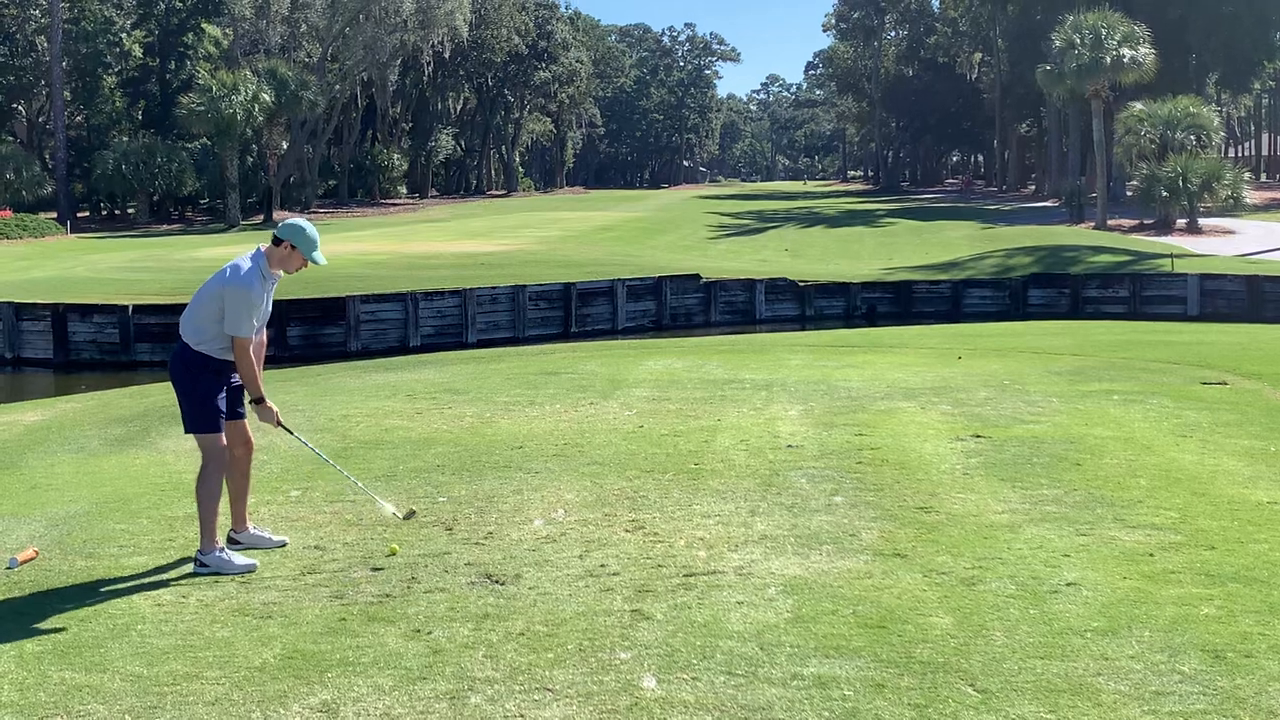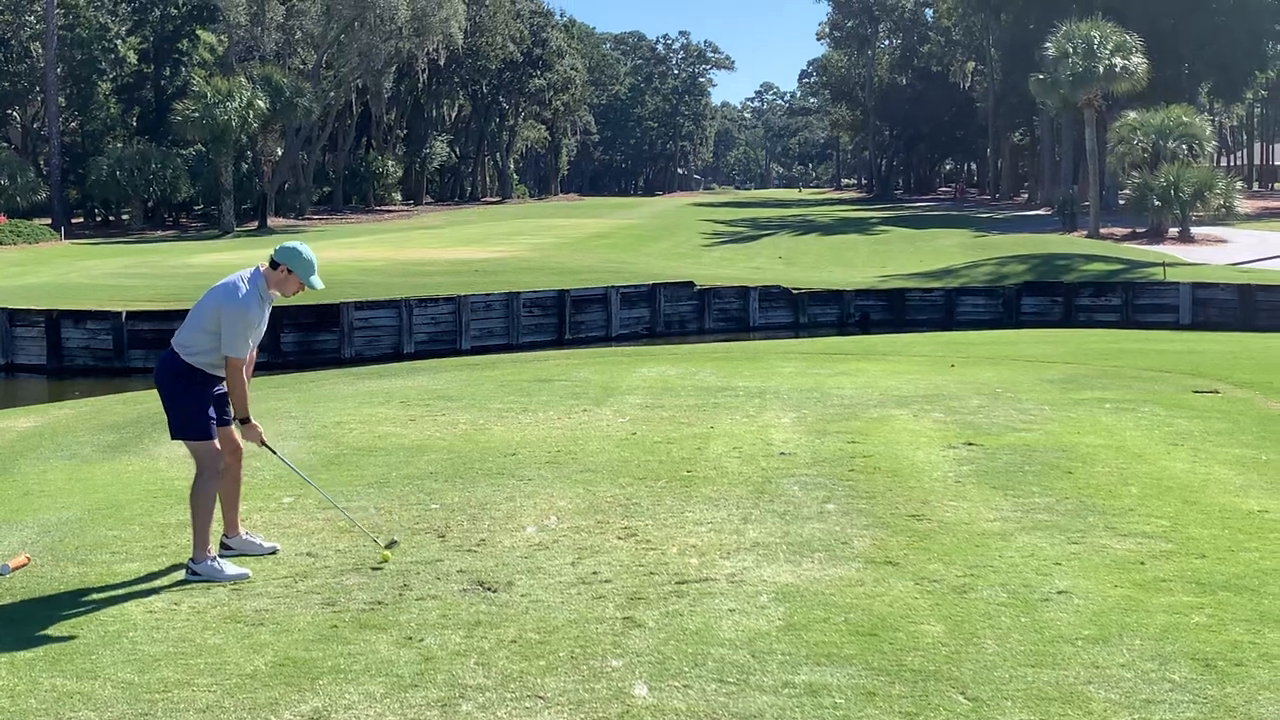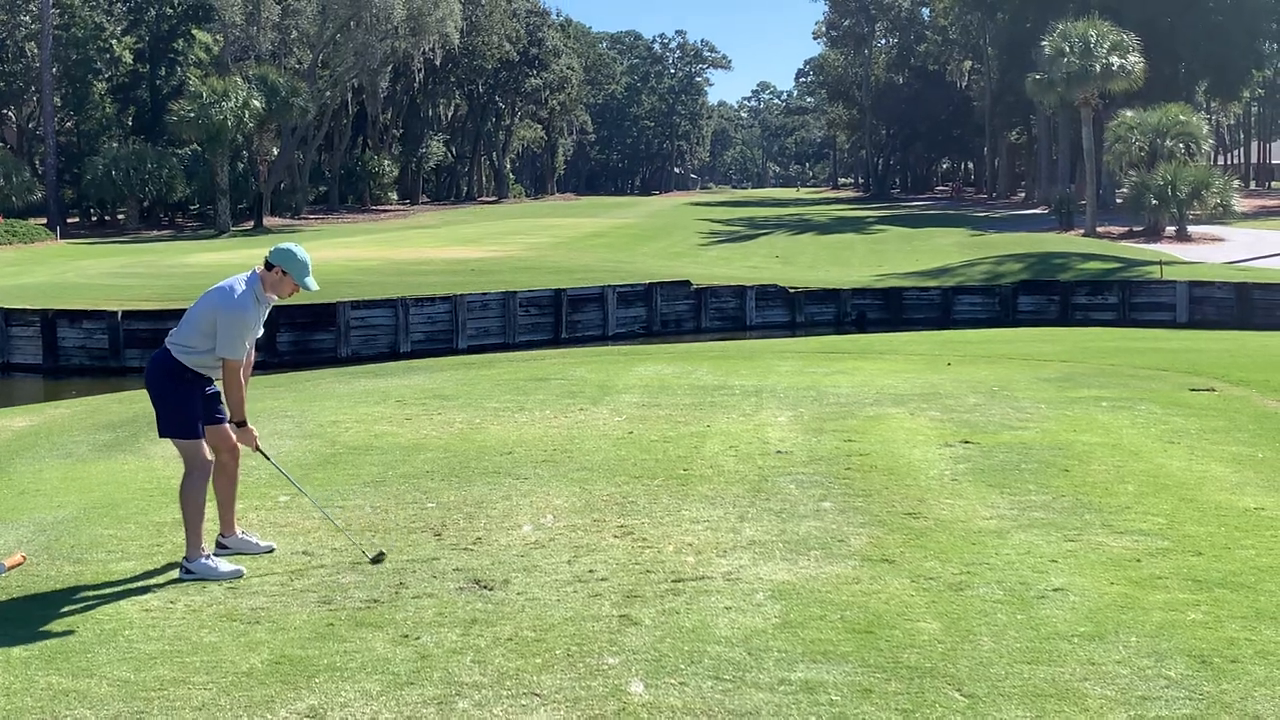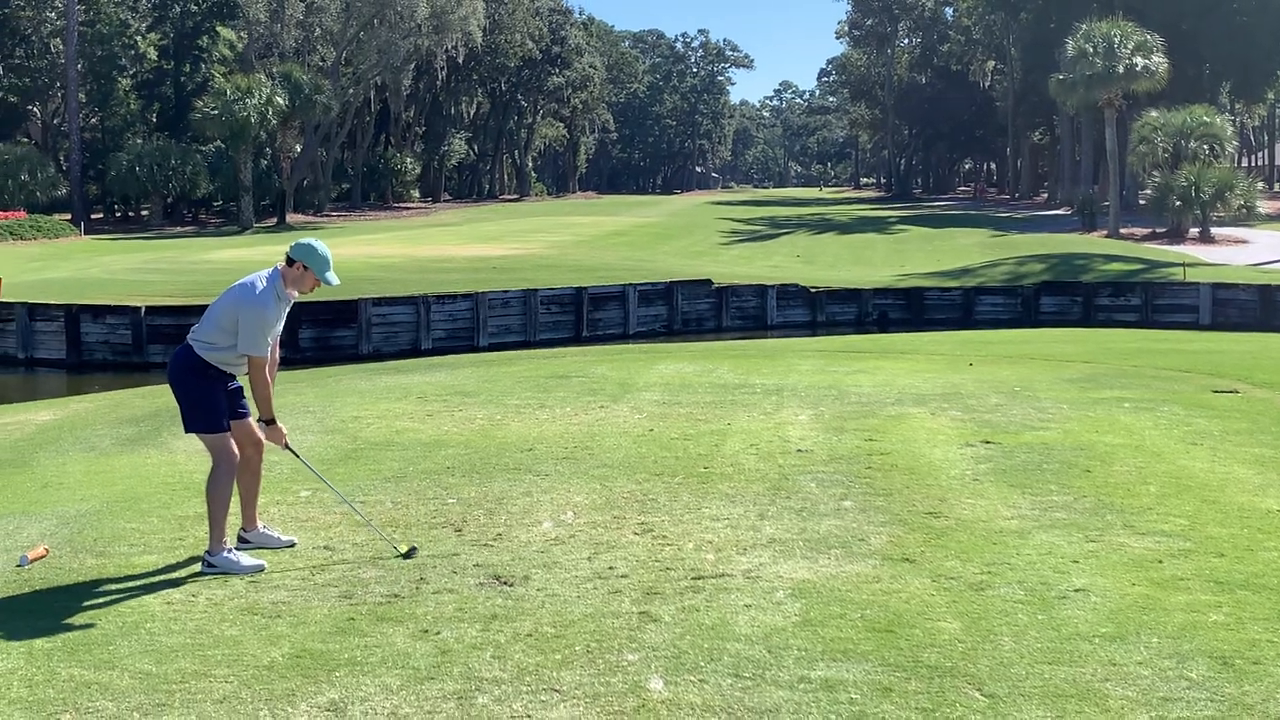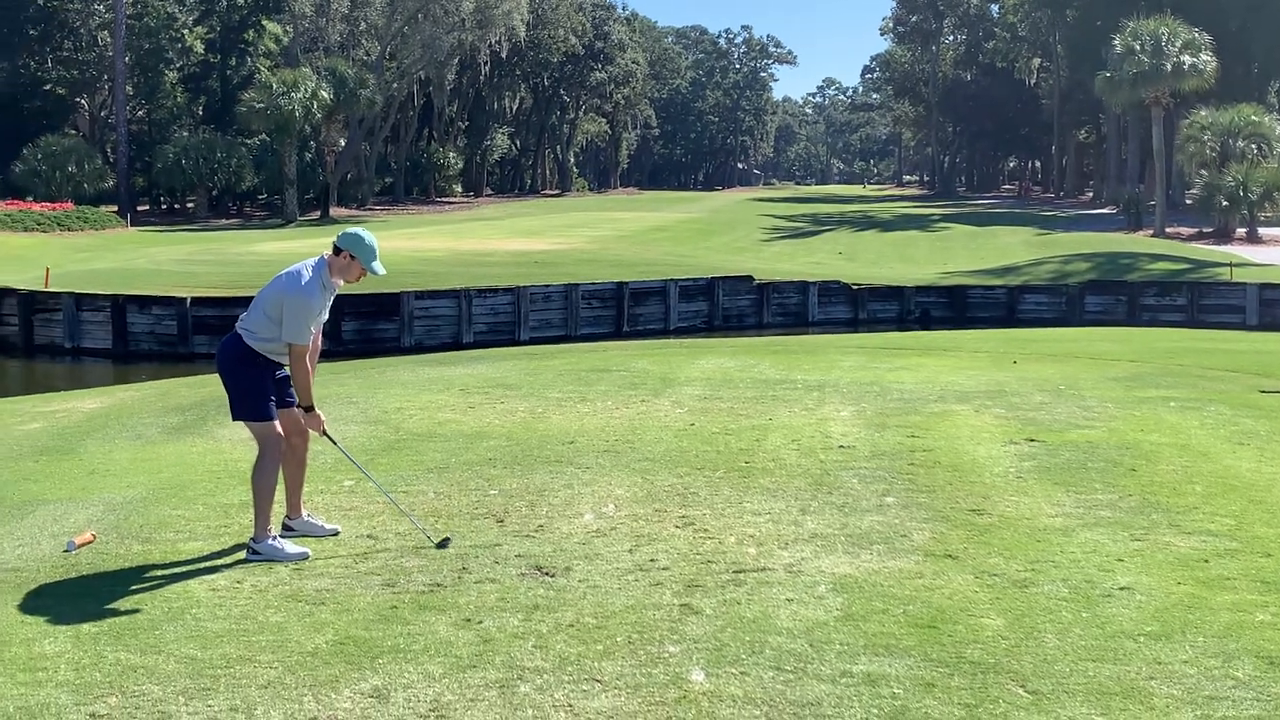
dt=0.5s
person 1, frame 1
left shoulder: (267, 273)
right shoulder: (245, 282)
left elbow: (259, 335)
right elbow: (242, 350)
left wrist: (258, 388)
right wrist: (260, 401)
left hip: (220, 365)
right hip: (196, 365)
left knee: (242, 446)
right knee: (216, 454)
left ankle: (240, 530)
right ankle: (208, 551)
person 1, frame 2
left shoulder: (262, 289)
right shoulder: (242, 302)
left elbow: (249, 353)
right elbow: (235, 368)
left wrist: (240, 408)
right wrist: (245, 420)
left hip: (206, 375)
right hip: (181, 375)
left knee: (231, 452)
right knee: (211, 463)
left ankle: (233, 536)
right ankle: (200, 559)
person 1, frame 3
left shoulder: (260, 295)
right shoulder: (239, 305)
left elbow: (247, 356)
right elbow: (232, 372)
left wrist: (237, 414)
right wrist: (241, 423)
left hip: (197, 375)
right hip: (172, 375)
left knee: (228, 451)
right knee: (200, 462)
left ankle: (229, 535)
right ankle: (194, 558)
person 1, frame 4
left shoulder: (282, 292)
right shoulder: (260, 302)
left elbow: (272, 353)
right elbow: (258, 370)
left wrist: (264, 416)
right wrist: (270, 421)
left hip: (219, 371)
right hip: (194, 371)
left knee: (253, 445)
right knee: (227, 457)
left ankle: (251, 529)
right ankle: (217, 552)
person 1, frame 5
left shoulder: (327, 280)
right shoulder: (305, 290)
left elbow: (314, 341)
right elbow: (299, 357)
left wrist: (306, 400)
right wrist: (309, 408)
left hip: (267, 359)
right hip: (243, 358)
left knee: (298, 435)
right knee: (273, 444)
left ankle: (295, 517)
right ankle: (261, 539)
